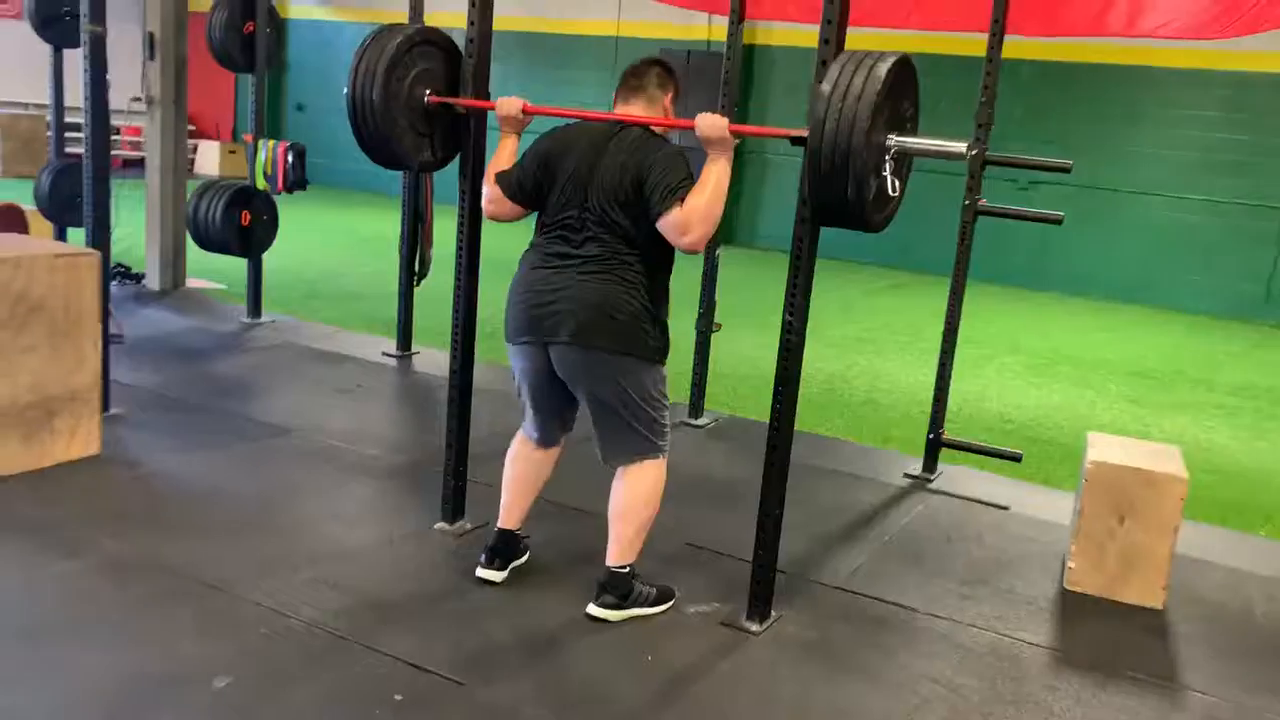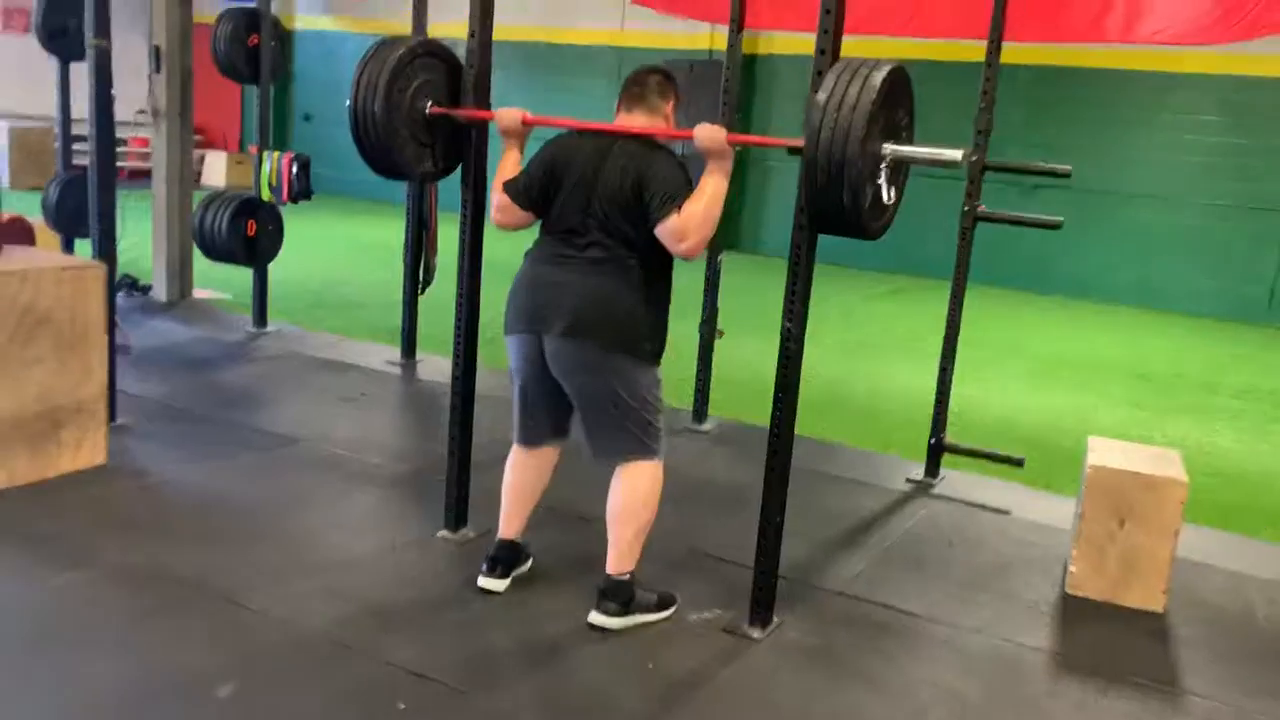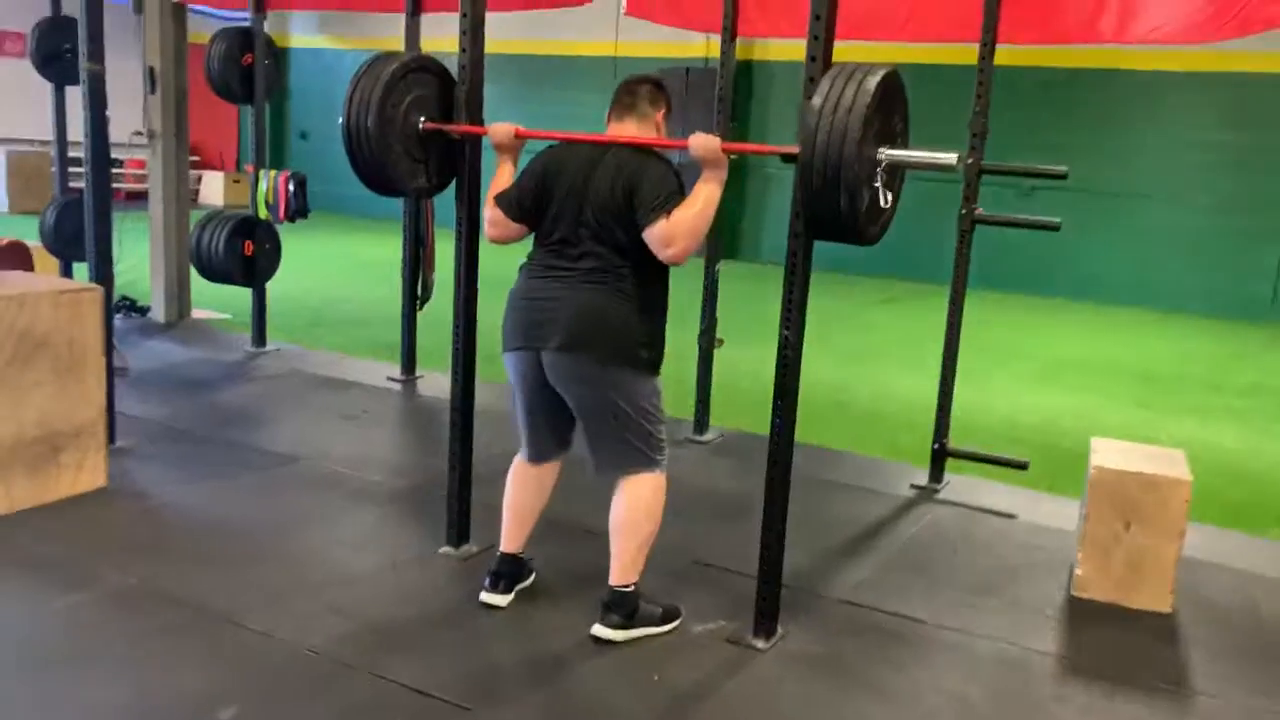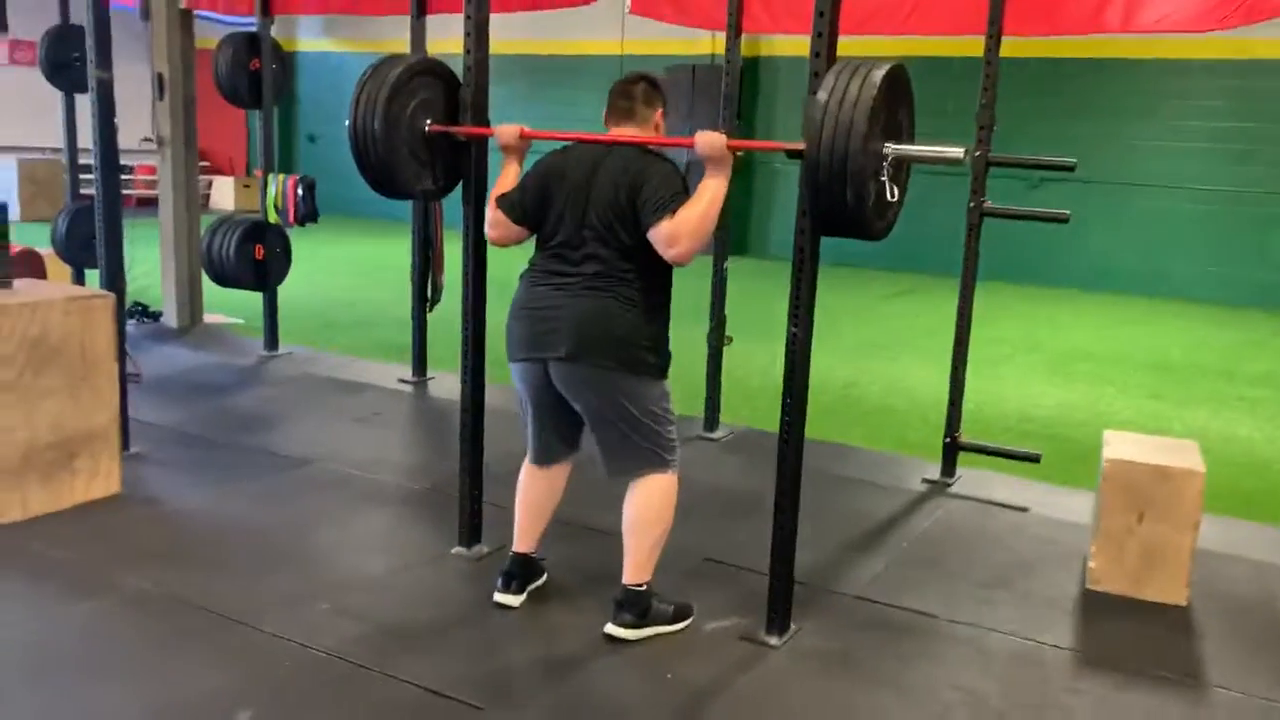
dt=0.2s
person 1, frame 1
left shoulder: (559, 140)
right shoulder: (659, 155)
left elbow: (494, 203)
right elbow: (690, 232)
left wrist: (509, 133)
right wrist: (719, 155)
left hip: (532, 309)
right hip: (609, 323)
left knee: (540, 430)
right knee: (642, 451)
left ankle: (501, 547)
right ankle: (617, 584)
person 1, frame 2
left shoulder: (563, 148)
right shoulder: (659, 164)
left elbow: (503, 212)
right elbow: (686, 239)
left wrist: (512, 144)
right wrist: (717, 166)
left hip: (532, 308)
right hip: (604, 324)
left knee: (535, 436)
right knee: (638, 453)
left ankle: (502, 555)
right ankle: (618, 591)
person 1, frame 3
left shoulder: (554, 158)
right shoulder: (651, 170)
left elbow: (496, 227)
right elbow: (674, 244)
left wrist: (505, 156)
right wrist: (711, 174)
left hip: (528, 322)
right hip: (601, 336)
left knee: (537, 449)
right knee: (641, 466)
left ankle: (505, 571)
right ankle: (622, 603)
person 1, frame 4
left shoulder: (556, 163)
right shoulder: (653, 171)
left elbow: (497, 228)
right elbow: (678, 244)
left wrist: (511, 159)
right wrist: (716, 172)
left hip: (533, 327)
right hip: (606, 340)
left knee: (546, 453)
right knee: (653, 466)
left ankle: (517, 571)
right ankle: (634, 602)
